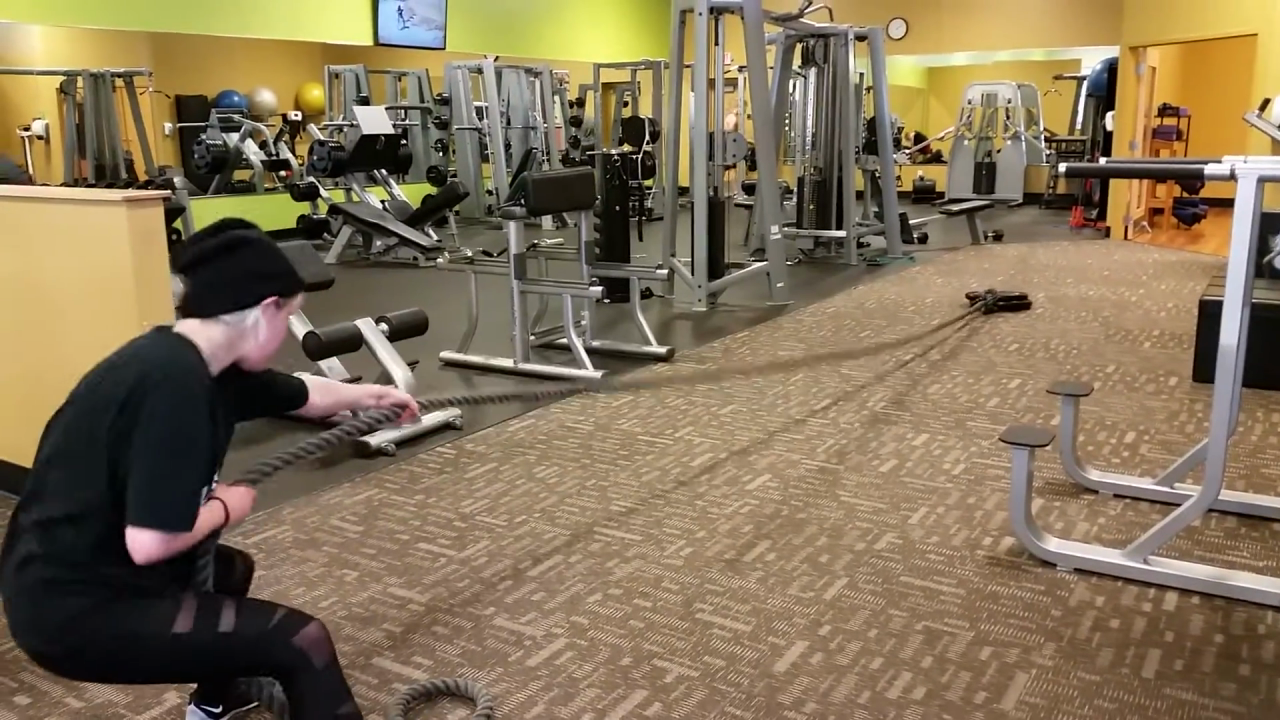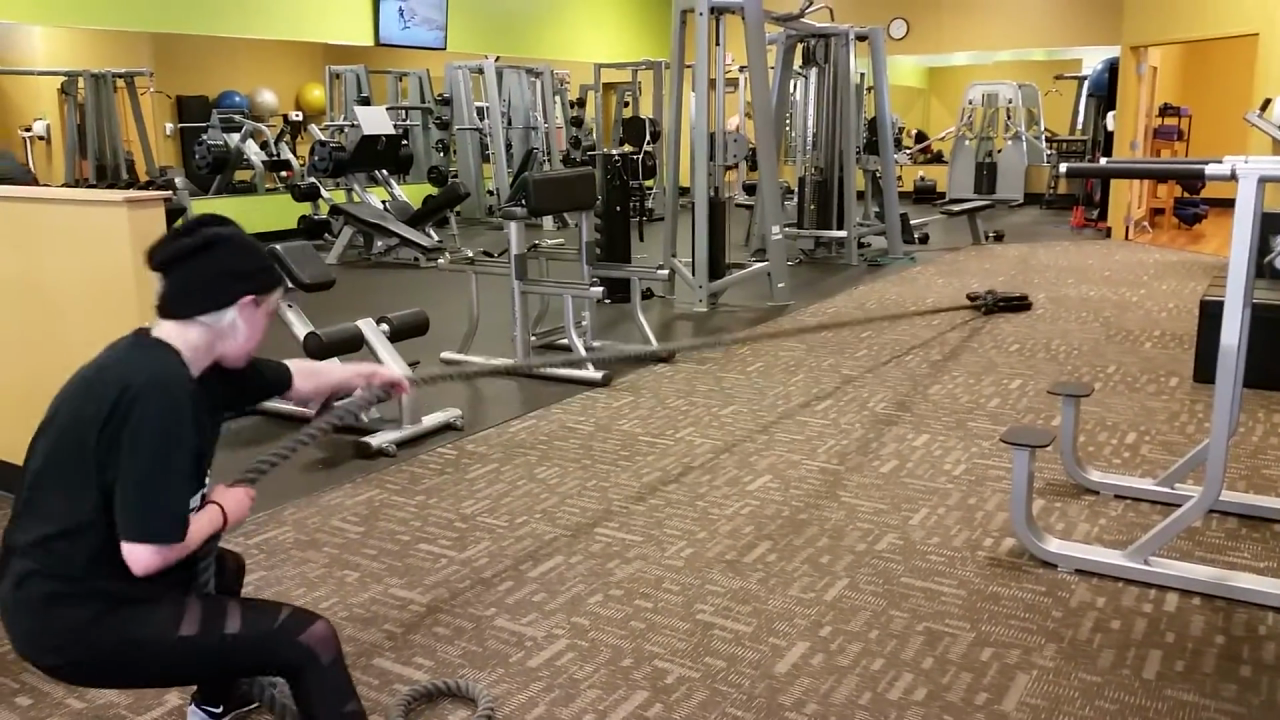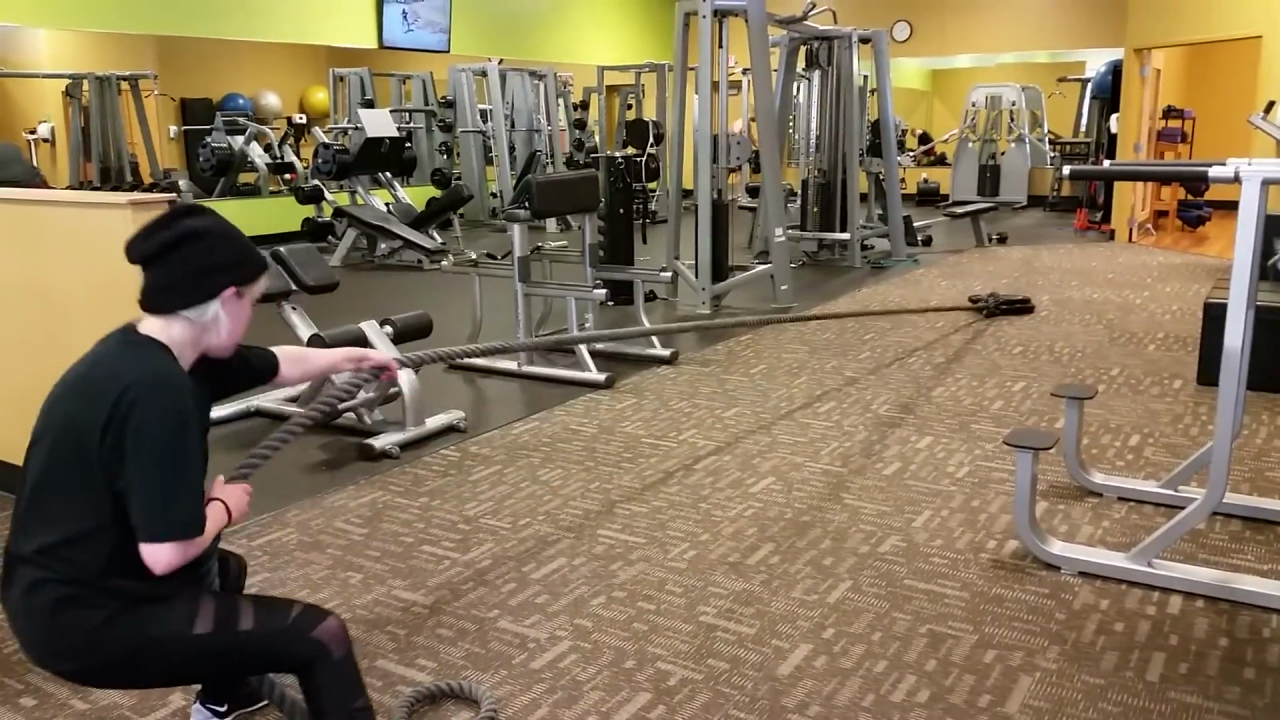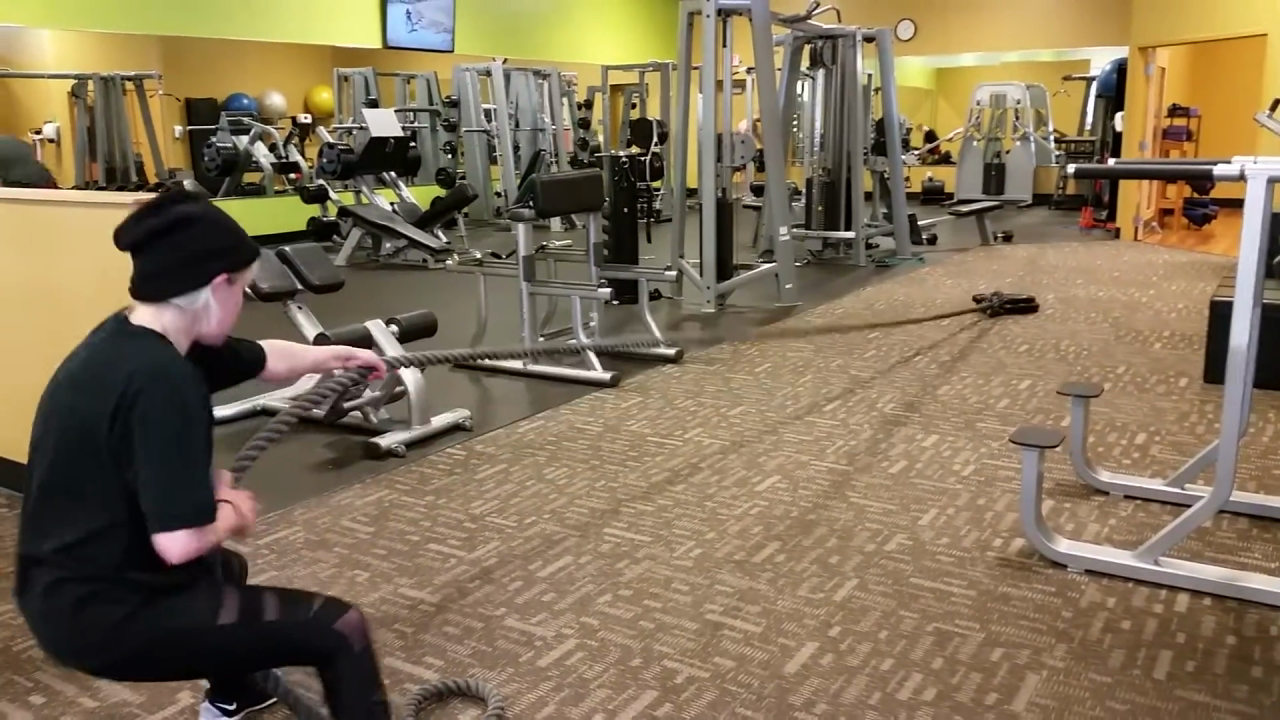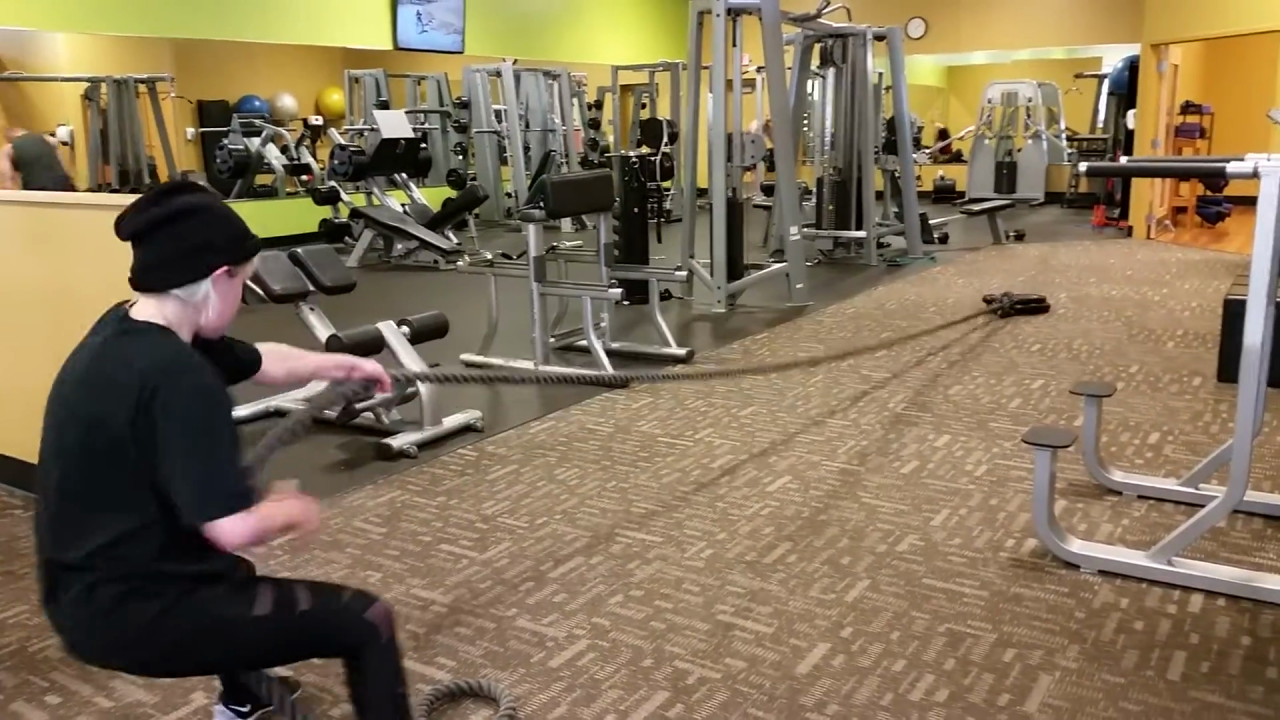
dt=0.1s
person 1, frame 1
left shoulder: (204, 366)
right shoulder: (173, 383)
left elbow: (302, 394)
right elbow: (150, 543)
left wrist: (372, 394)
right wrist: (225, 507)
left hip: (91, 571)
right hip: (76, 611)
left knee: (229, 570)
right knee: (300, 643)
person 1, frame 2
left shoulder: (165, 358)
right shoulder: (158, 391)
left elbow: (289, 380)
right elbow: (150, 554)
left wrist: (365, 373)
right wrist: (222, 511)
left hip: (62, 586)
right hip: (76, 620)
left knee: (222, 569)
right knee: (308, 642)
person 1, frame 3
left shoulder: (151, 353)
right shoulder: (156, 390)
left elbow: (276, 364)
right elbow: (165, 552)
left wrist: (352, 357)
right wrist: (224, 508)
left hip: (63, 586)
right hip: (89, 620)
left knee: (223, 571)
right knee: (318, 637)
person 1, frame 4
left shoulder: (129, 339)
right shoulder: (159, 383)
left elbow: (261, 358)
right elbow: (182, 541)
left wrist: (345, 354)
right wrist: (232, 513)
left hip: (64, 595)
right hip: (107, 615)
left knee: (223, 571)
right knee: (339, 628)
person 1, frame 5
left shoulder: (126, 331)
right shoulder: (177, 376)
left elbow: (259, 362)
right elbow: (236, 526)
left wrist: (346, 364)
right wrist: (291, 511)
left hip: (86, 594)
right hip: (139, 612)
left knee: (235, 575)
right knee: (365, 620)
